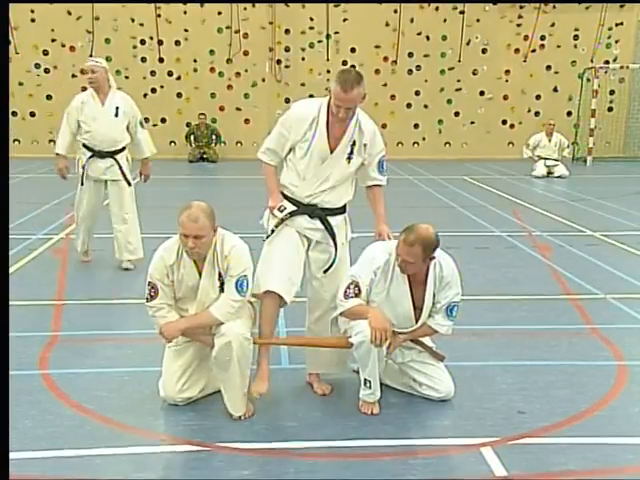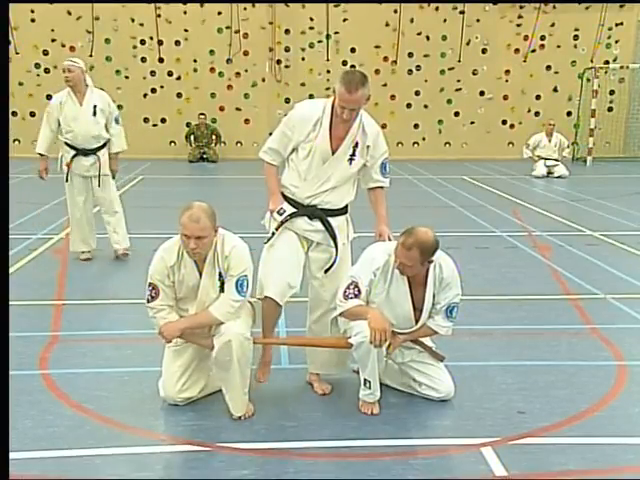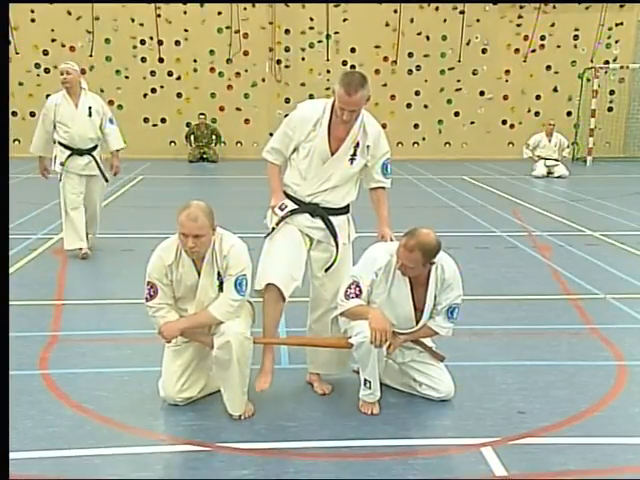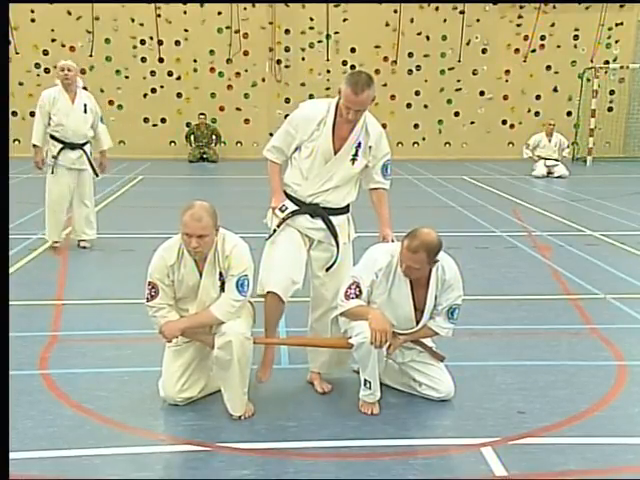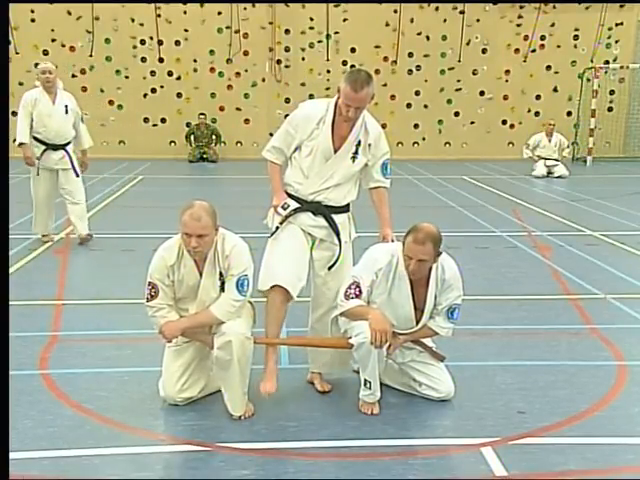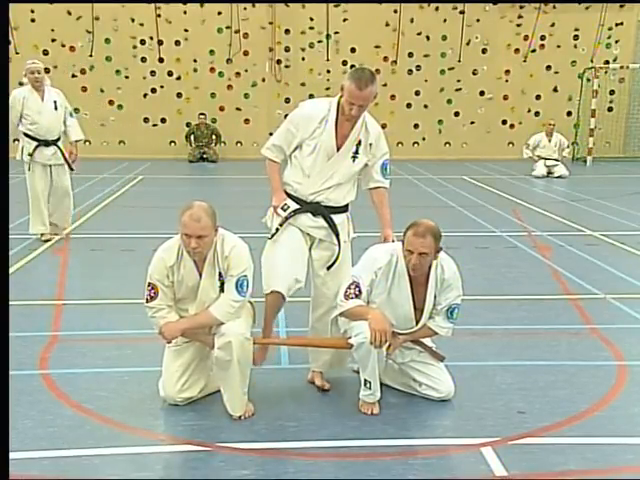
dt=0.4s
person 1, frame 1
left shoulder: (368, 132)
right shoulder: (301, 113)
left elbow: (373, 179)
right elbow: (268, 155)
left wrist: (380, 222)
right wrist: (275, 196)
left hip: (333, 223)
right hip: (291, 214)
left knee: (329, 299)
right knee: (275, 283)
left ankle: (317, 369)
right ankle: (263, 363)
person 1, frame 2
left shoulder: (371, 133)
right shoulder: (304, 114)
left elbow: (375, 180)
right elbow: (270, 155)
left wrist: (381, 222)
right wrist: (275, 197)
left hip: (333, 222)
right hip: (290, 213)
left knee: (328, 299)
right knee: (274, 286)
left ankle: (317, 370)
right ankle: (266, 352)
person 1, frame 3
left shoulder: (372, 133)
right shoulder: (305, 114)
left elbow: (377, 180)
right elbow: (274, 155)
left wrist: (383, 224)
right wrist: (277, 196)
left hip: (334, 221)
right hip: (293, 211)
left knee: (329, 298)
right knee: (275, 279)
left ankle: (317, 370)
right ankle: (268, 357)
person 1, frame 4
left shoulder: (374, 134)
right shoulder: (309, 113)
left elbow: (377, 182)
right elbow: (274, 153)
left wrist: (385, 226)
right wrist: (277, 196)
left hip: (335, 220)
right hip: (293, 211)
left knee: (330, 297)
right knee: (277, 283)
left ankle: (318, 369)
right ankle: (268, 350)
person 1, frame 5
left shoulder: (373, 133)
right shoulder: (308, 113)
left elbow: (377, 181)
right elbow: (274, 153)
left wrist: (385, 226)
right wrist: (278, 195)
left hip: (335, 220)
right hip: (294, 210)
left knee: (331, 297)
right knee: (281, 282)
left ankle: (318, 368)
right ankle: (270, 359)
person 1, frame 6
left shoulder: (373, 134)
right shoulder: (309, 112)
left elbow: (377, 182)
right elbow: (273, 151)
left wrist: (386, 227)
right wrist: (278, 194)
left hip: (335, 219)
right hip: (293, 211)
left knee: (331, 296)
right knee: (280, 284)
left ankle: (319, 367)
right ankle: (266, 335)
person 2, frame 1
left shoulder: (235, 249)
right shoulder: (165, 256)
left elbow: (231, 305)
right elbow: (159, 309)
left wrist: (182, 324)
right wrist: (206, 340)
left hip: (228, 314)
right hip: (186, 327)
left knee: (234, 338)
right knee: (174, 394)
left ankle: (239, 399)
right ankle: (217, 367)
person 2, frame 2
left shoulder: (235, 250)
right shoulder: (165, 256)
left elbow: (231, 305)
right elbow: (160, 311)
left wrist: (182, 324)
right wrist: (206, 343)
left hip: (228, 315)
right hip: (186, 328)
left knee: (234, 337)
right knee: (174, 394)
left ankle: (239, 399)
right ankle: (219, 369)
person 2, frame 3
left shoulder: (233, 249)
right shoulder: (163, 255)
left elbow: (230, 304)
right elbow: (159, 309)
left wrist: (181, 324)
right wrist: (207, 341)
left hip: (227, 314)
right hip: (185, 327)
left knee: (234, 336)
right knee: (174, 394)
left ankle: (238, 399)
right ankle: (219, 368)
person 2, frame 4
left shoulder: (236, 249)
right shoulder: (165, 256)
left elbow: (231, 305)
right elbow: (159, 309)
left wrist: (182, 324)
right wrist: (208, 340)
left hip: (228, 315)
right hip: (186, 328)
left knee: (234, 336)
right knee: (173, 394)
left ankle: (239, 399)
right ankle: (221, 370)
person 2, frame 5
left shoulder: (235, 249)
right shoulder: (165, 255)
left elbow: (232, 304)
right elbow: (158, 309)
left wrist: (182, 324)
right wrist: (208, 340)
left hip: (228, 315)
right hip: (186, 328)
left knee: (234, 337)
right knee: (174, 394)
left ankle: (239, 399)
right ankle: (219, 369)
person 2, frame 6
left shoulder: (235, 249)
right shoulder: (165, 256)
left elbow: (232, 305)
right elbow: (158, 310)
left wrist: (182, 325)
right wrist: (207, 340)
left hip: (227, 315)
right hip: (186, 328)
left knee: (234, 337)
right knee: (174, 394)
left ankle: (238, 399)
right ankle: (221, 371)
person 3, frame 1
left shoulder: (124, 101)
right shoulder: (80, 101)
left elbow: (138, 130)
right elbow: (68, 129)
left wrist: (145, 161)
right wrist: (61, 157)
left hip: (117, 162)
right hip: (90, 162)
left knee: (124, 211)
right knee: (85, 209)
left ankle: (128, 255)
right ankle: (84, 246)
person 3, frame 2
left shoulder: (102, 97)
right shoulder: (58, 100)
left elbow: (115, 128)
right elbow: (48, 129)
left wrist: (115, 158)
right wrist: (43, 159)
left hip: (99, 159)
right hip: (73, 159)
left knee: (110, 203)
right knee: (78, 207)
left ankle: (120, 245)
right ankle: (84, 246)
person 3, frame 3
left shoulder: (95, 100)
right shoulder: (54, 102)
left elbow: (110, 128)
right elbow: (44, 131)
left wrist: (115, 156)
right wrist: (42, 159)
left hip: (93, 158)
right hip: (68, 159)
left knee: (94, 203)
right knee: (72, 203)
left ankle: (87, 234)
right ankle: (80, 244)
person 3, frame 4
left shoulder: (88, 98)
right shoulder: (49, 95)
left elbow: (99, 126)
right elbow: (40, 124)
left wrist: (103, 154)
right wrist: (38, 151)
left hip: (82, 153)
right hip: (59, 153)
left knee: (85, 197)
right knee: (58, 196)
left ankle: (83, 235)
right ankle: (55, 236)
person 3, frame 5
left shoulder: (68, 98)
right shoulder: (30, 97)
left elbow: (79, 126)
right elbow: (23, 125)
left wrist: (84, 153)
right wrist: (26, 148)
left hip: (65, 154)
right hip: (41, 153)
left knee: (75, 193)
right knee: (42, 196)
left ankle: (82, 231)
right ankle: (45, 230)
person 3, frame 6
left shoulder: (57, 94)
right shoulder: (19, 95)
left elbow: (69, 120)
right elbow: (11, 123)
left wrist: (73, 145)
left hip: (56, 148)
right hip: (33, 150)
left knee: (63, 188)
right knee: (38, 192)
left ankle: (57, 223)
right ankle: (43, 229)
person 4, frame 1
left shoulder: (446, 269)
right shoulder: (376, 255)
left elbow: (442, 320)
right elbow: (345, 303)
left wrist: (403, 337)
right wrist: (372, 313)
left hip: (412, 338)
right hip: (372, 326)
left knee: (443, 391)
right knee: (367, 334)
left ankle: (376, 369)
right ankle: (369, 393)
person 4, frame 2
left shoulder: (446, 270)
right shoulder: (377, 256)
left elbow: (441, 321)
right elbow: (345, 304)
left wrist: (402, 338)
right wrist: (372, 313)
left hip: (411, 338)
right hip: (371, 325)
left knee: (443, 390)
right knee: (368, 335)
left ankle: (376, 370)
right ankle: (369, 394)
person 4, frame 3
left shoulder: (448, 271)
right shoulder: (379, 255)
left elbow: (442, 322)
right elbow: (345, 303)
left wrist: (403, 338)
right wrist: (373, 313)
left hip: (412, 339)
right hip: (372, 325)
left knee: (443, 391)
right knee: (368, 335)
left ankle: (378, 369)
right ankle: (369, 394)
person 4, frame 4
left shoulder: (448, 272)
right shoulder: (379, 256)
left elbow: (442, 322)
right elbow: (346, 303)
left wrist: (403, 338)
right wrist: (373, 313)
left hip: (412, 339)
right hip: (371, 324)
left knee: (443, 390)
right knee: (368, 335)
left ankle: (377, 370)
right ankle: (369, 394)
person 4, frame 5
left shoulder: (448, 272)
right shoulder: (379, 257)
left elbow: (442, 323)
right elbow: (345, 304)
left wrist: (403, 338)
right wrist: (373, 314)
left hip: (411, 340)
right hip: (373, 326)
left knee: (443, 391)
right knee: (368, 334)
left ankle: (377, 369)
right ankle: (369, 394)
person 4, frame 6
left shoulder: (448, 271)
right shoulder: (378, 257)
left elbow: (442, 322)
right elbow: (345, 304)
left wrist: (403, 338)
right wrist: (373, 314)
left hip: (411, 340)
right hip: (372, 325)
left knee: (443, 391)
right knee: (368, 336)
left ankle: (378, 369)
right ankle: (369, 394)
